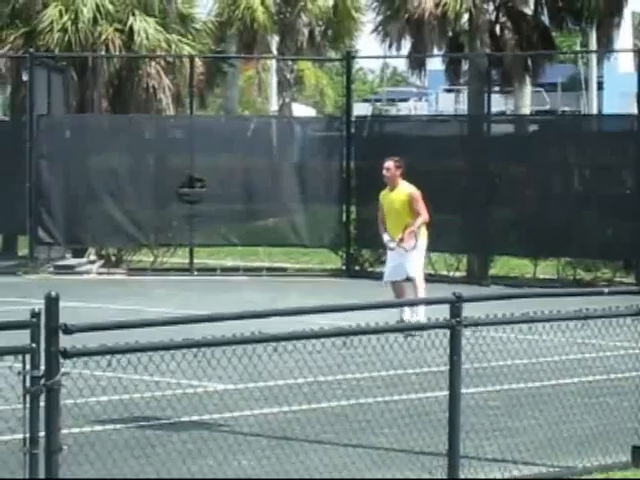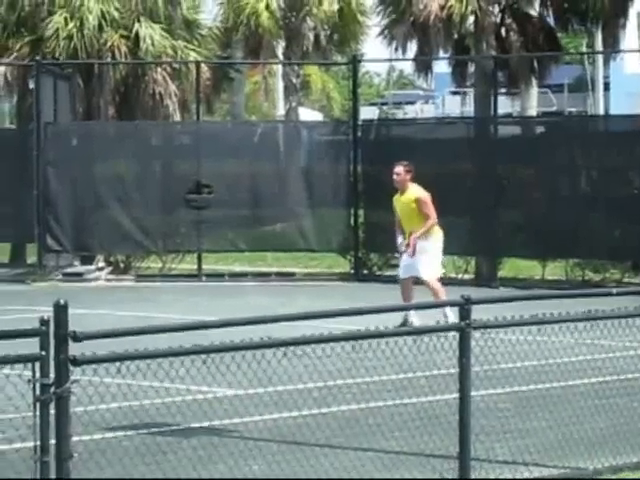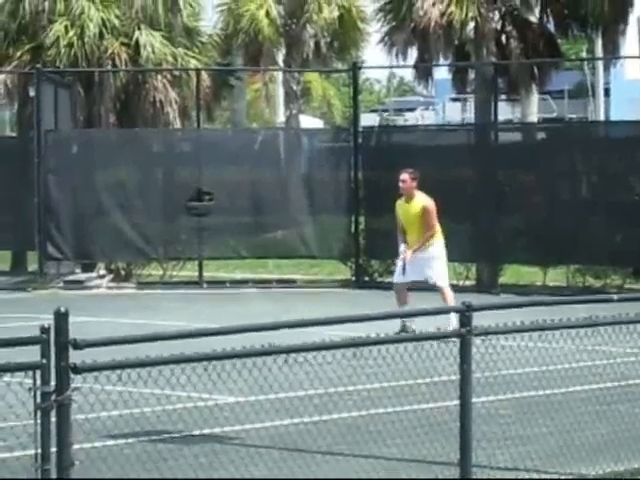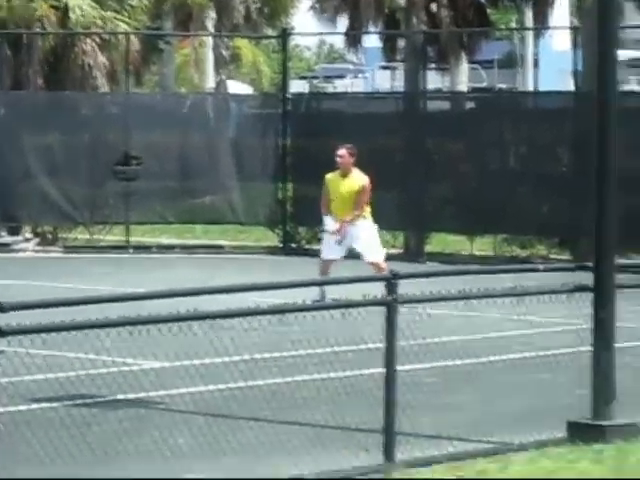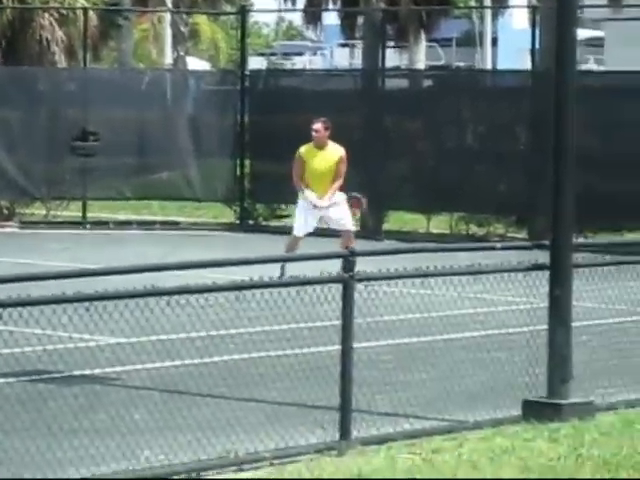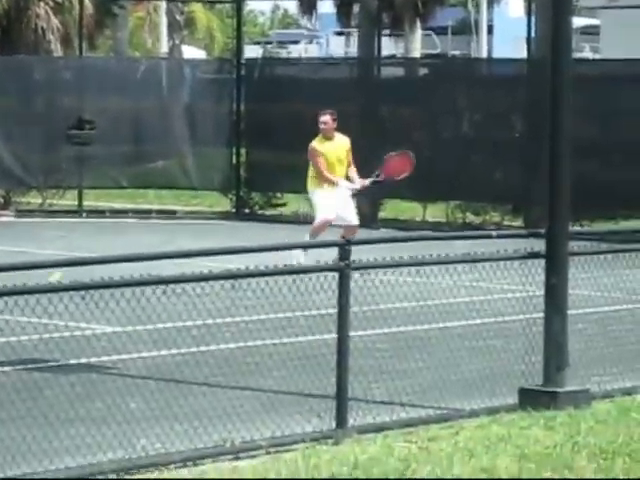
dt=0.2s
person 1, frame 1
left shoulder: (410, 191)
right shoulder: (383, 195)
left elbow: (424, 216)
right elbow: (381, 221)
left wrist: (412, 229)
right wrist: (386, 236)
left hip: (414, 240)
right hip: (396, 243)
left knee: (415, 275)
right knee: (394, 280)
left ankle: (420, 316)
right ankle: (406, 315)
person 1, frame 2
left shoulder: (419, 195)
right shoulder: (396, 199)
left elbow: (433, 220)
left wrist: (416, 235)
right wrist: (400, 238)
left hip: (429, 240)
right hip: (413, 243)
left knee: (429, 279)
right knee: (404, 279)
left ankle: (449, 317)
right ankle: (410, 318)
person 1, frame 3
left shoulder: (426, 203)
right shoulder: (399, 204)
left elbow: (432, 231)
left wrist: (412, 249)
right wrist: (403, 247)
left hip: (432, 247)
right hip: (411, 250)
left knee: (441, 284)
right knee: (398, 284)
left ankle: (454, 324)
right ankle: (406, 324)
person 1, frame 4
left shoulder: (363, 182)
right shoulder: (329, 178)
left elbow: (359, 209)
right elbow: (325, 203)
left wrist: (344, 224)
right wrist: (328, 221)
left hip: (360, 223)
right hip: (336, 223)
left knee: (376, 260)
right knee: (326, 259)
right ankle: (322, 295)
person 1, frame 5
left shoulder: (339, 153)
right shoulder: (303, 152)
left elbow: (339, 180)
right elbow: (297, 179)
left wrist: (328, 198)
right wrist: (310, 196)
left hip: (331, 197)
right hip: (308, 198)
left knee: (348, 230)
right knee: (297, 235)
right ankle: (282, 268)
person 1, frame 6
left shoulder: (345, 141)
right shoulder: (315, 146)
left elbow: (350, 166)
right elbow: (323, 174)
left wrist: (356, 179)
right wrist: (342, 184)
left hip: (342, 189)
right hip: (321, 188)
left knee: (353, 225)
right knee: (326, 218)
